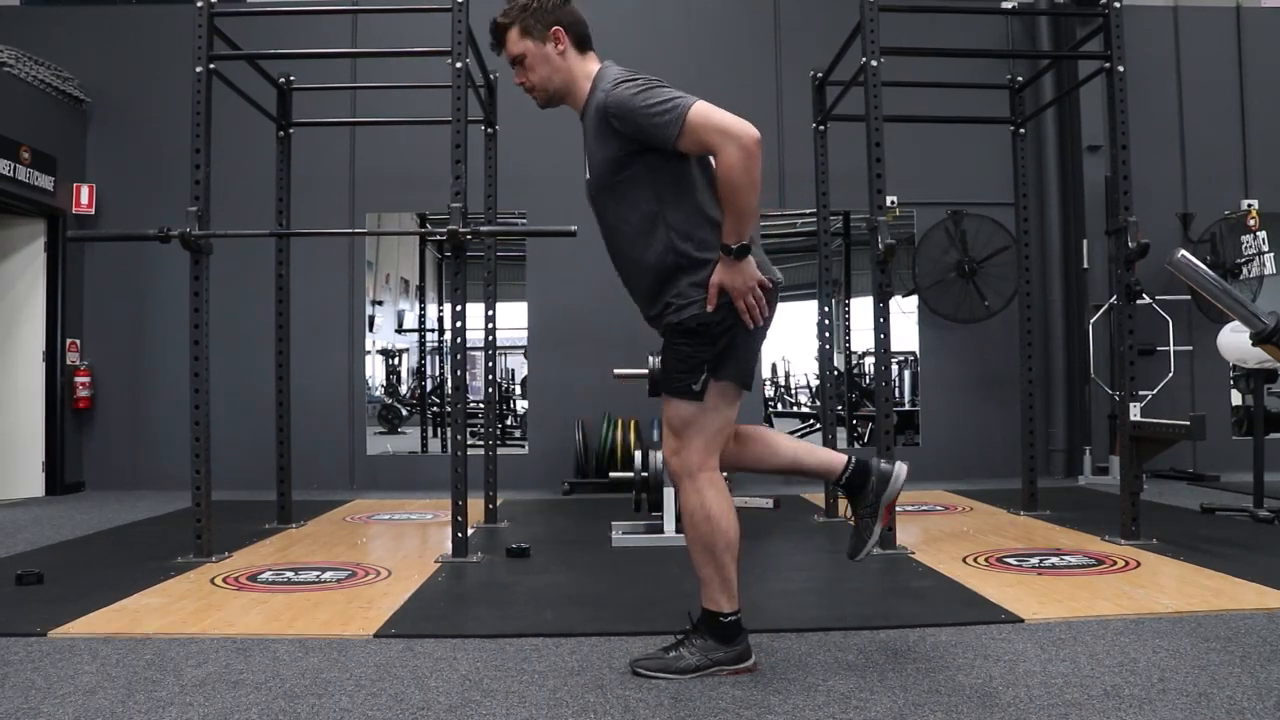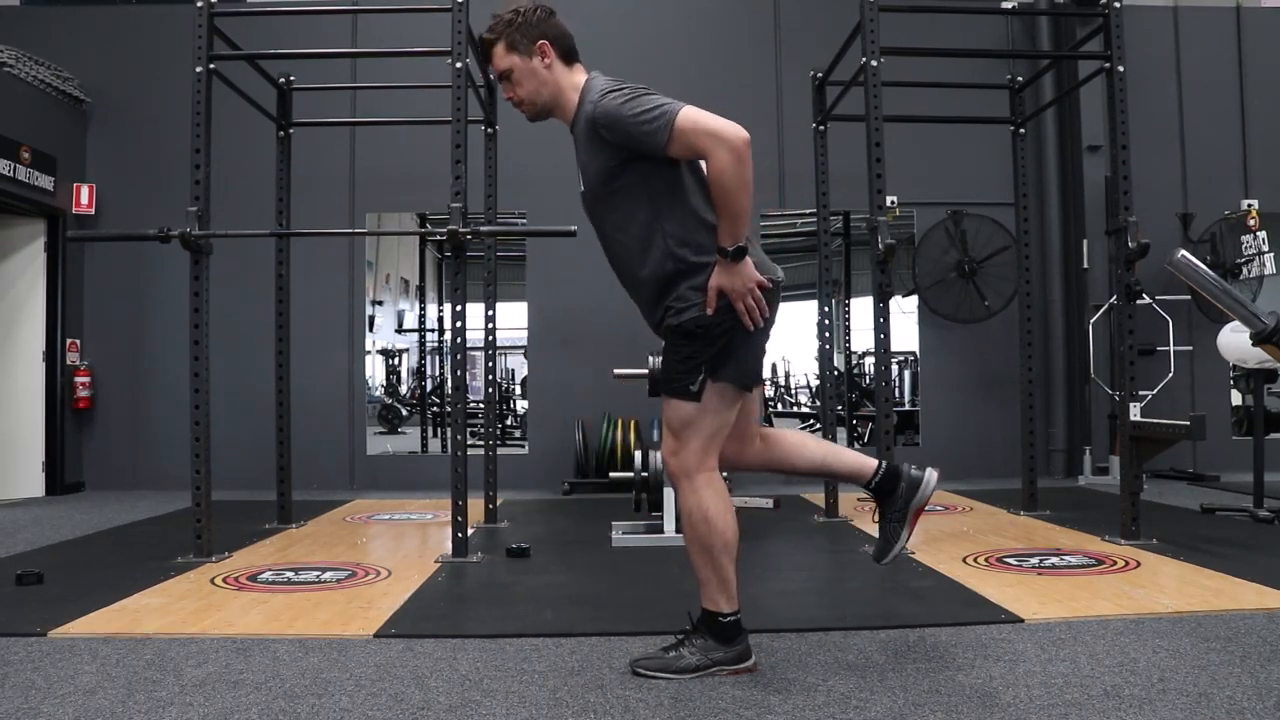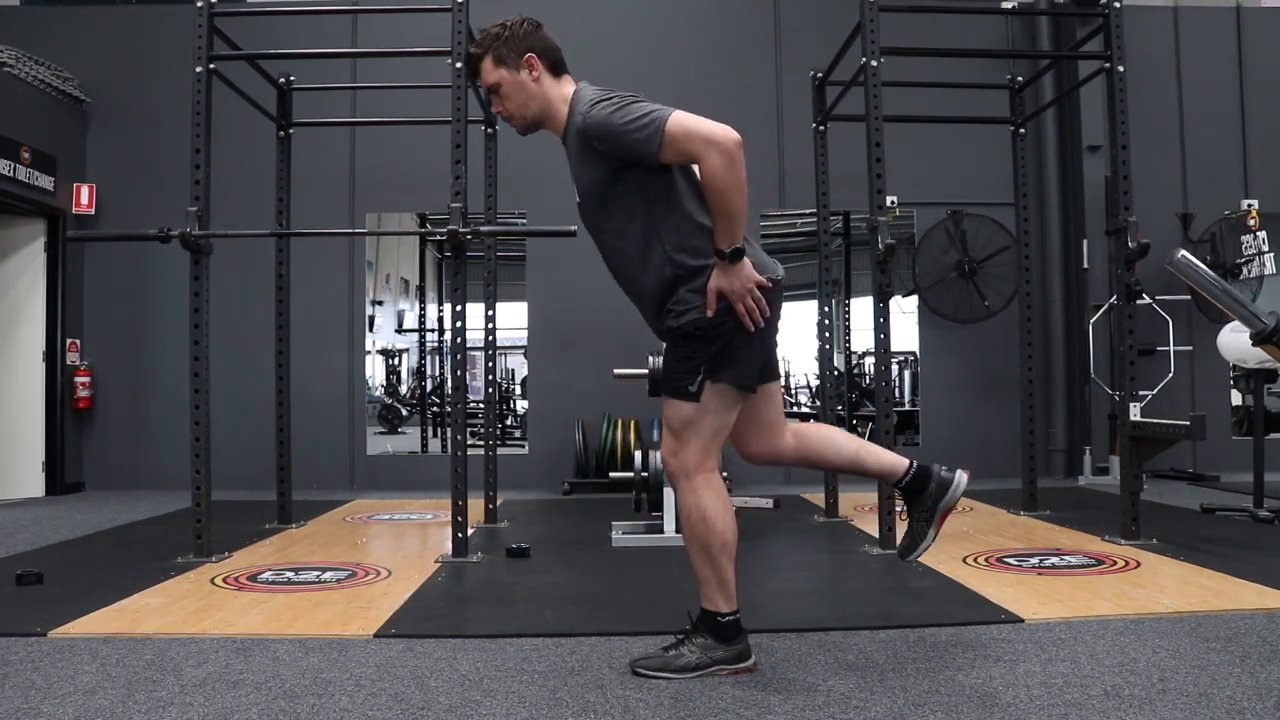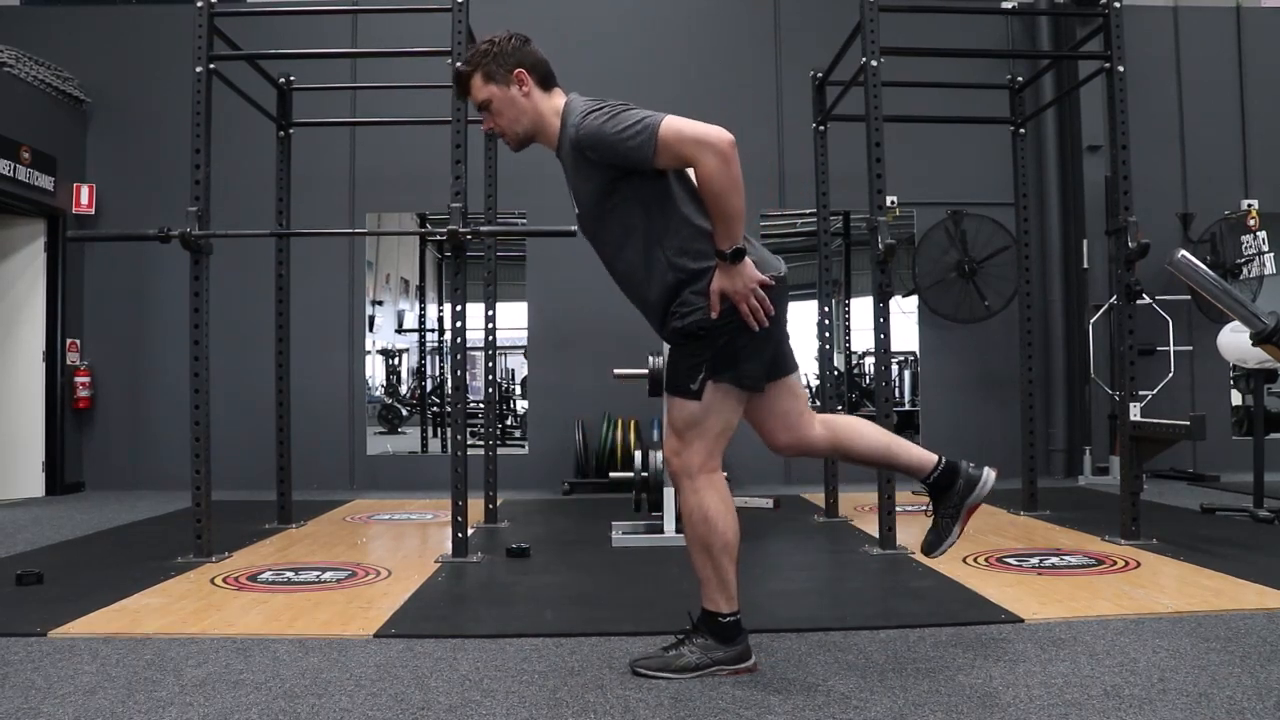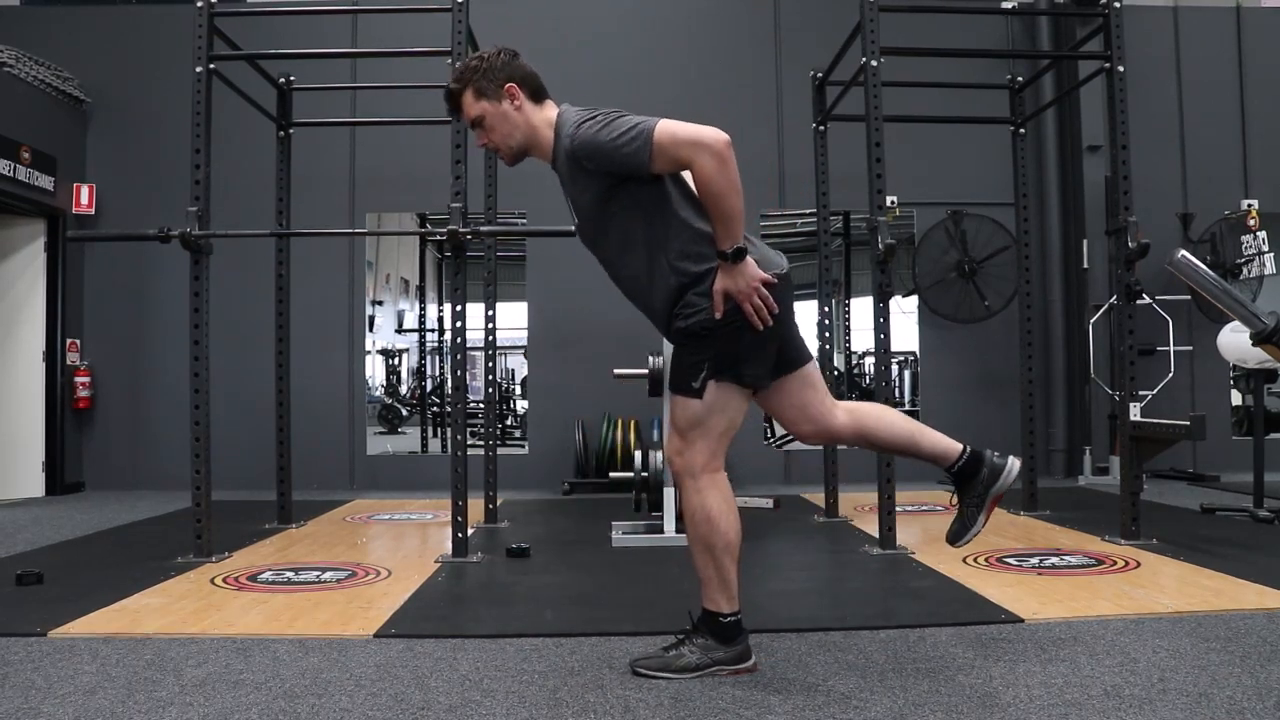
dt=0.2s
person 1, frame 1
left shoulder: (619, 97)
right shoulder: (600, 111)
left elbow: (739, 139)
right elbow: (700, 162)
left wrist: (736, 255)
left hip: (714, 296)
right hip: (698, 299)
left knee: (690, 461)
right knee: (712, 446)
left ankle: (723, 636)
right ankle: (861, 475)
person 1, frame 2
left shoulder: (608, 107)
right shoulder: (592, 121)
left elbow: (728, 141)
right elbow: (699, 163)
left wrist: (733, 256)
left hip: (716, 296)
right hip: (708, 299)
left knee: (688, 461)
right knee: (738, 446)
left ankle: (722, 636)
right ankle: (892, 479)
person 1, frame 3
left shoulder: (598, 116)
right shoulder: (586, 130)
left elbow: (720, 143)
right elbow: (683, 168)
left wrist: (730, 258)
left hip: (717, 298)
right hip: (717, 301)
left knee: (689, 462)
right knee: (768, 441)
left ankle: (722, 635)
right ankle: (923, 480)
person 1, frame 4
left shoulder: (591, 127)
right shoulder: (580, 140)
left elbow: (713, 145)
right elbow: (685, 173)
left wrist: (731, 258)
left hip: (720, 298)
right hip: (725, 299)
left knee: (691, 462)
right knee: (798, 434)
left ankle: (722, 635)
right ankle: (950, 476)
person 1, frame 5
left shoulder: (586, 136)
right shoulder: (576, 152)
left elbow: (709, 146)
right elbow: (683, 175)
left wrist: (731, 258)
left hip: (723, 297)
right hip: (733, 296)
left knee: (693, 461)
right knee: (823, 422)
left ankle: (722, 635)
right ankle: (974, 465)
